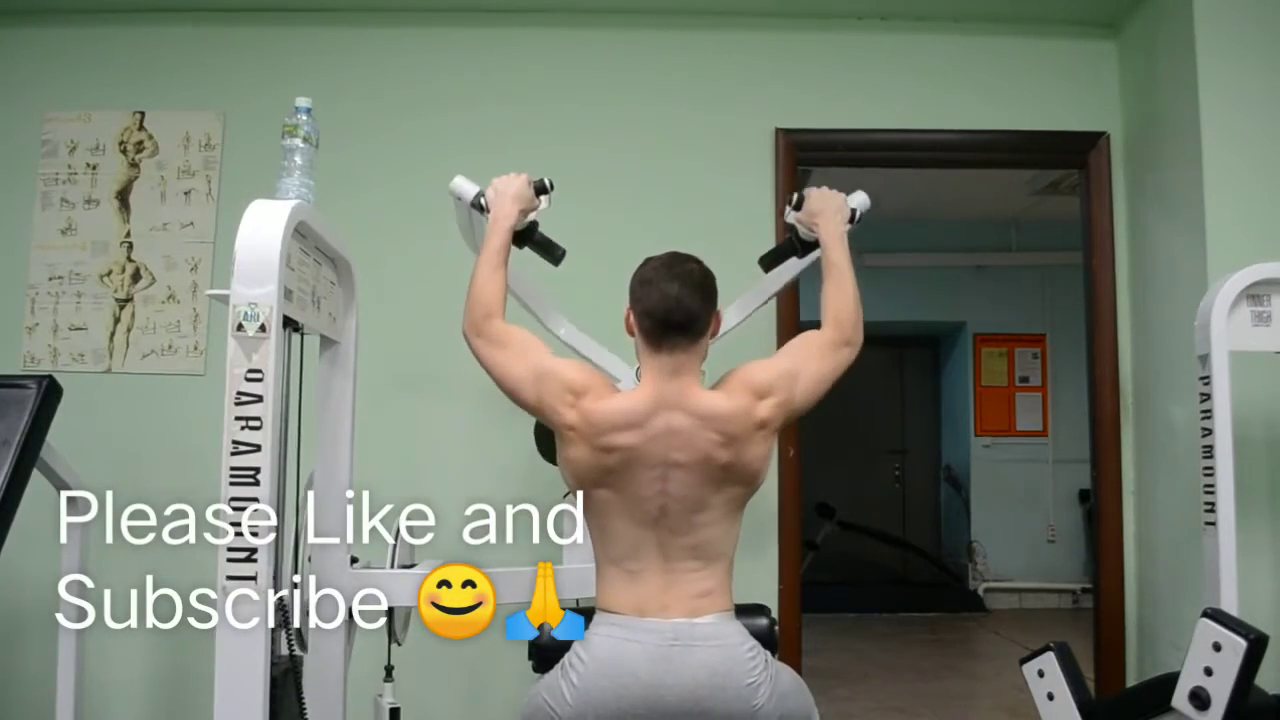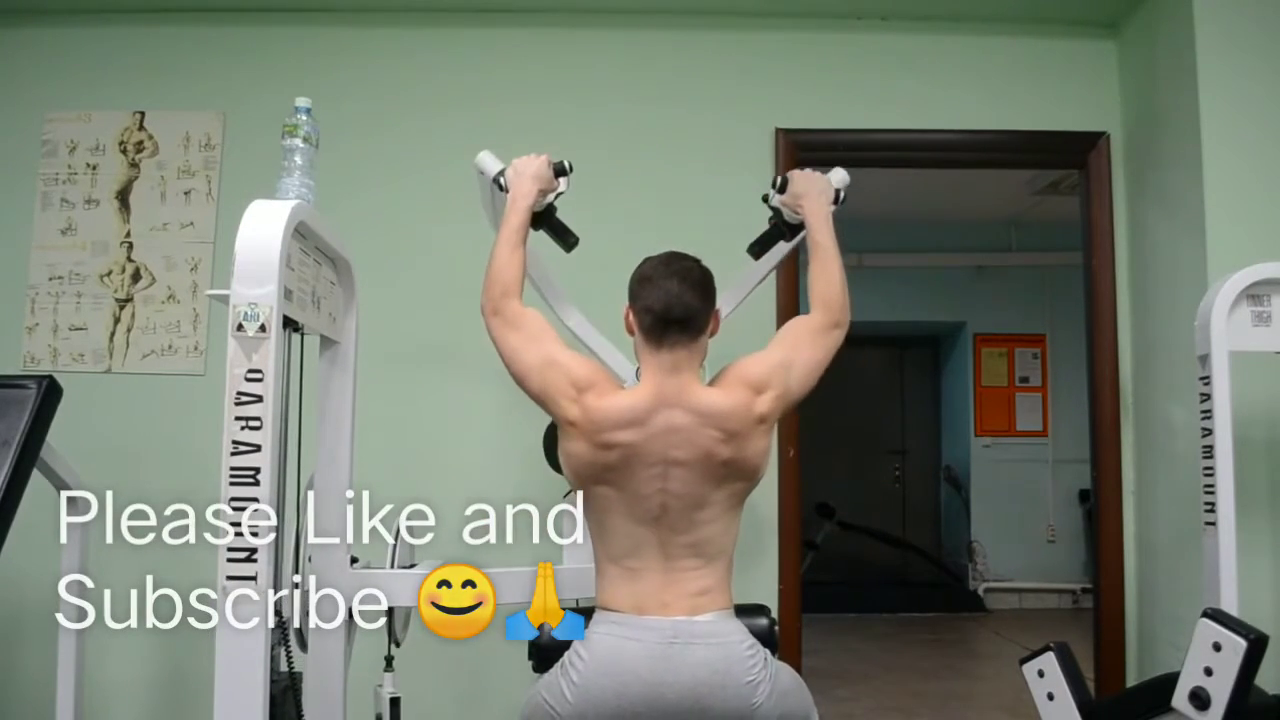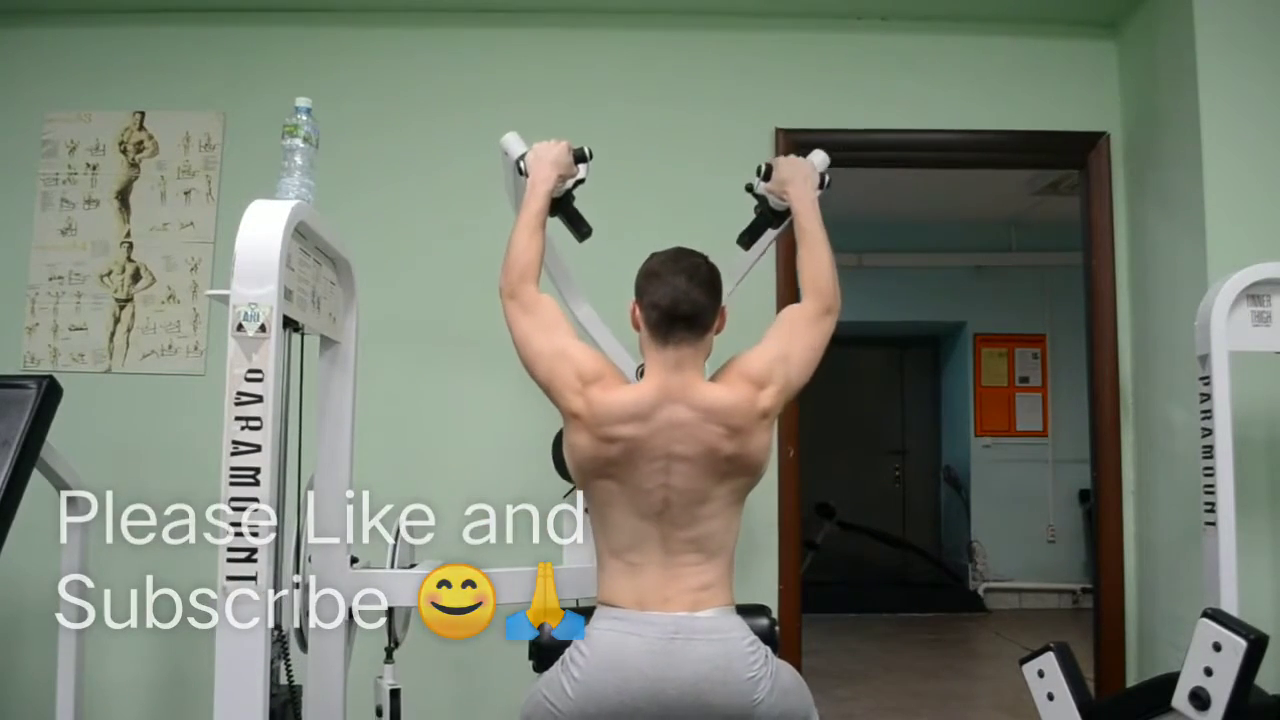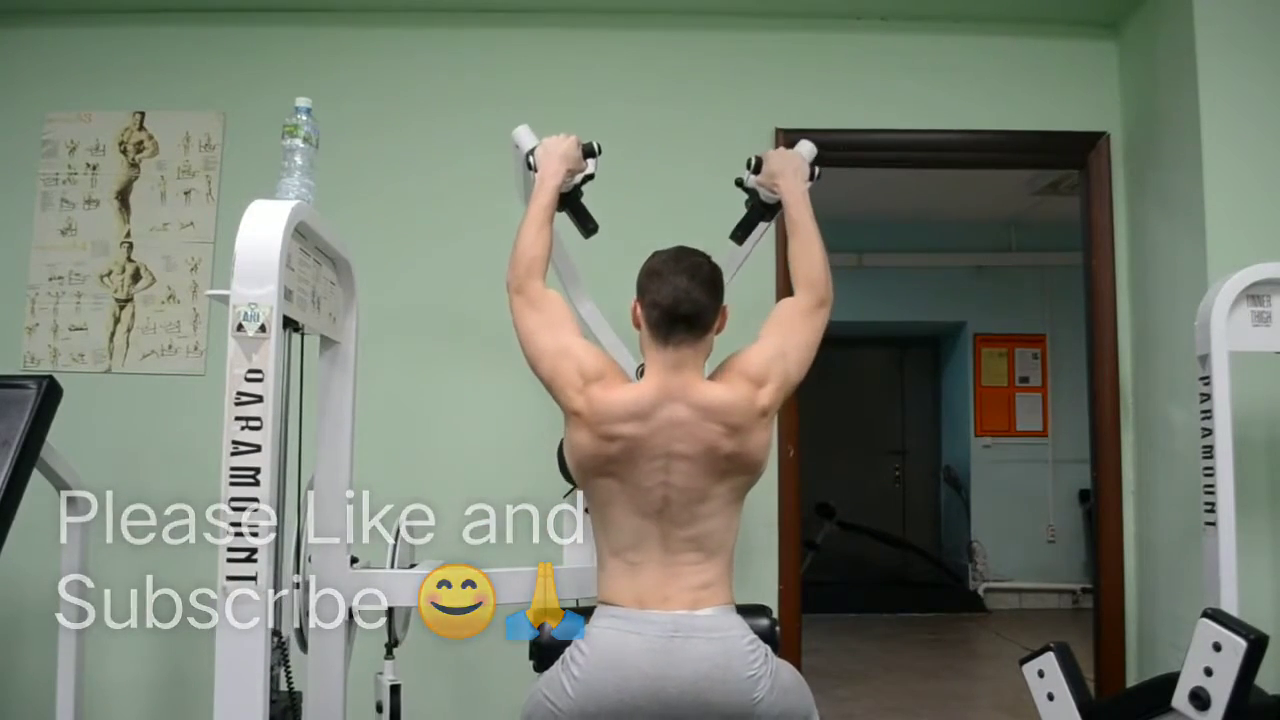
dt=0.2s
person 1, frame 1
left shoulder: (583, 412)
right shoulder: (751, 411)
left elbow: (483, 328)
right elbow: (843, 337)
left wrist: (504, 217)
right wrist: (832, 230)
left hip: (610, 664)
right hip: (723, 662)
person 1, frame 2
left shoulder: (585, 408)
right shoulder: (748, 408)
left elbow: (501, 308)
right elbow: (830, 318)
left wrist: (521, 197)
right wrist: (816, 211)
left hip: (610, 662)
right hip: (722, 661)
person 1, frame 3
left shoulder: (590, 402)
right shoulder: (750, 402)
left elbow: (519, 292)
right elbow: (821, 304)
left wrist: (541, 183)
right wrist: (802, 197)
left hip: (611, 658)
right hip: (723, 657)
person 1, frame 4
left shoulder: (592, 400)
right shoulder: (749, 401)
left elbow: (526, 287)
right elbow: (814, 298)
left wrist: (550, 178)
right wrist: (792, 190)
left hip: (611, 657)
right hip: (723, 655)
